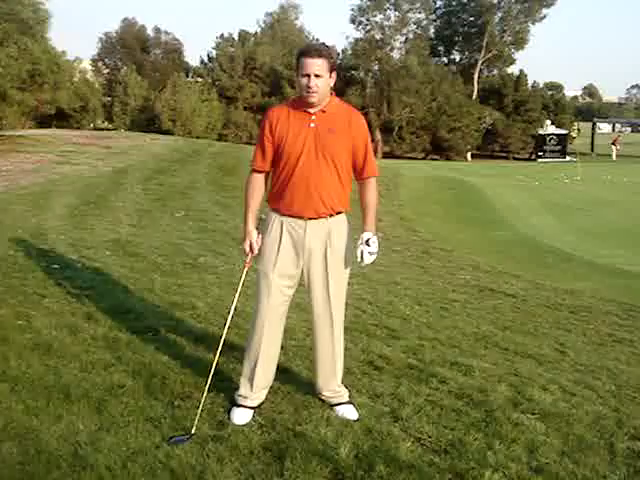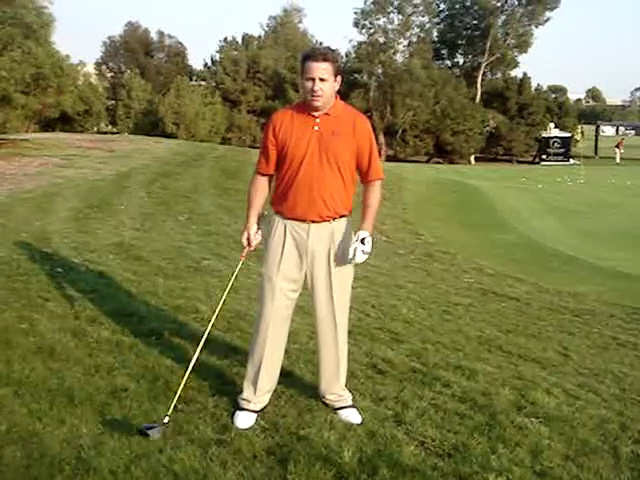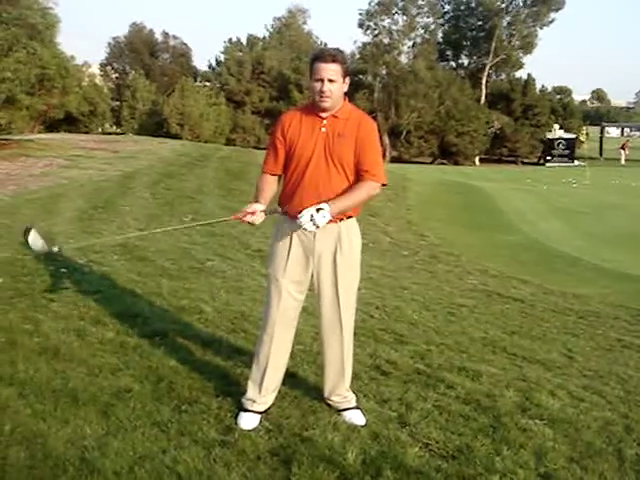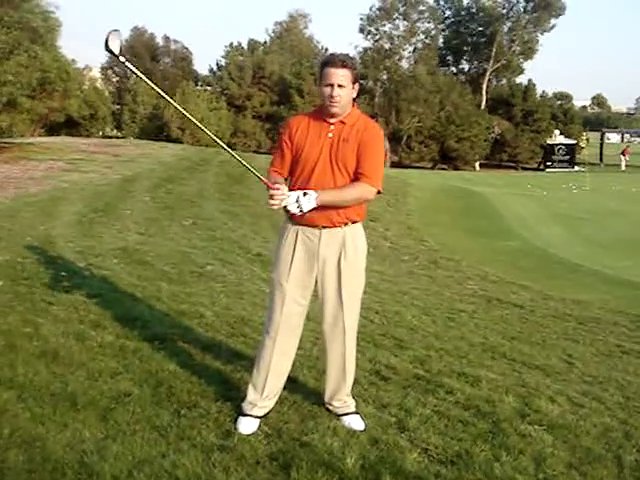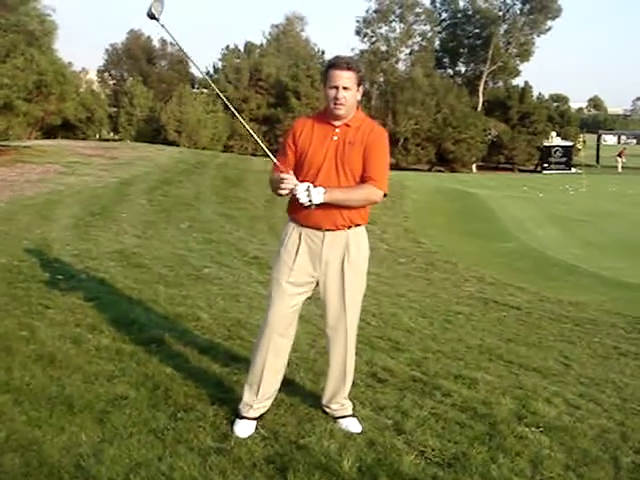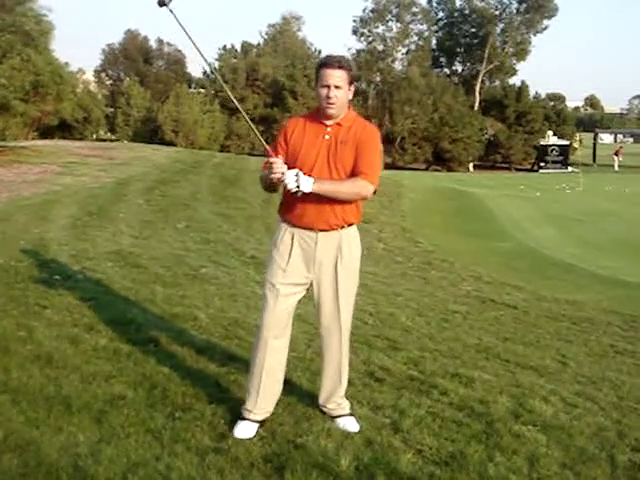
dt=0.3s
person 1, frame 1
left shoulder: (352, 120)
right shoulder: (276, 117)
left elbow: (367, 178)
right elbow: (258, 173)
left wrist: (369, 229)
right wrist: (250, 226)
left hip: (331, 229)
right hip: (282, 226)
left knee: (329, 312)
right knee: (268, 310)
left ankle: (332, 389)
right ankle: (250, 392)
person 1, frame 2
left shoulder: (356, 123)
right shoulder: (280, 120)
left elbow: (373, 180)
right elbow: (263, 175)
left wrist: (365, 229)
right wrist: (251, 222)
left hip: (334, 232)
right hip: (285, 229)
left knee: (333, 315)
right knee: (272, 313)
left ankle: (335, 392)
right ankle: (254, 396)
person 1, frame 3
left shoulder: (362, 124)
right shoulder: (288, 121)
left elbow: (372, 183)
right elbow: (271, 173)
left wrist: (328, 209)
right wrist: (260, 202)
left hip: (339, 233)
right hip: (290, 233)
left knee: (339, 317)
right knee: (278, 314)
left ankle: (339, 394)
right ankle: (257, 397)
person 1, frame 4
left shoulder: (369, 130)
right shoulder: (296, 125)
left elbow: (367, 188)
right elbow: (277, 173)
left wrist: (313, 197)
right wrist: (277, 190)
left hip: (345, 238)
right hip: (298, 235)
left knee: (341, 322)
right knee: (282, 319)
left ankle: (339, 398)
right ankle: (258, 401)
person 1, frame 5
left shoulder: (374, 134)
right shoulder: (301, 127)
left elbow: (374, 191)
right elbow: (276, 181)
left wrist: (319, 193)
right wrist: (283, 184)
left hip: (348, 241)
right hip: (300, 236)
left knee: (342, 325)
right knee: (278, 319)
left ankle: (337, 401)
right ankle: (253, 403)
person 1, frame 6
left shoulder: (365, 132)
right shoulder: (293, 127)
left elbow: (365, 186)
right elbow: (267, 183)
left wrist: (310, 183)
right wrist: (274, 176)
left hip: (339, 241)
right hip: (292, 236)
left knee: (336, 324)
right knee: (273, 320)
left ankle: (334, 401)
right ankle: (256, 408)
